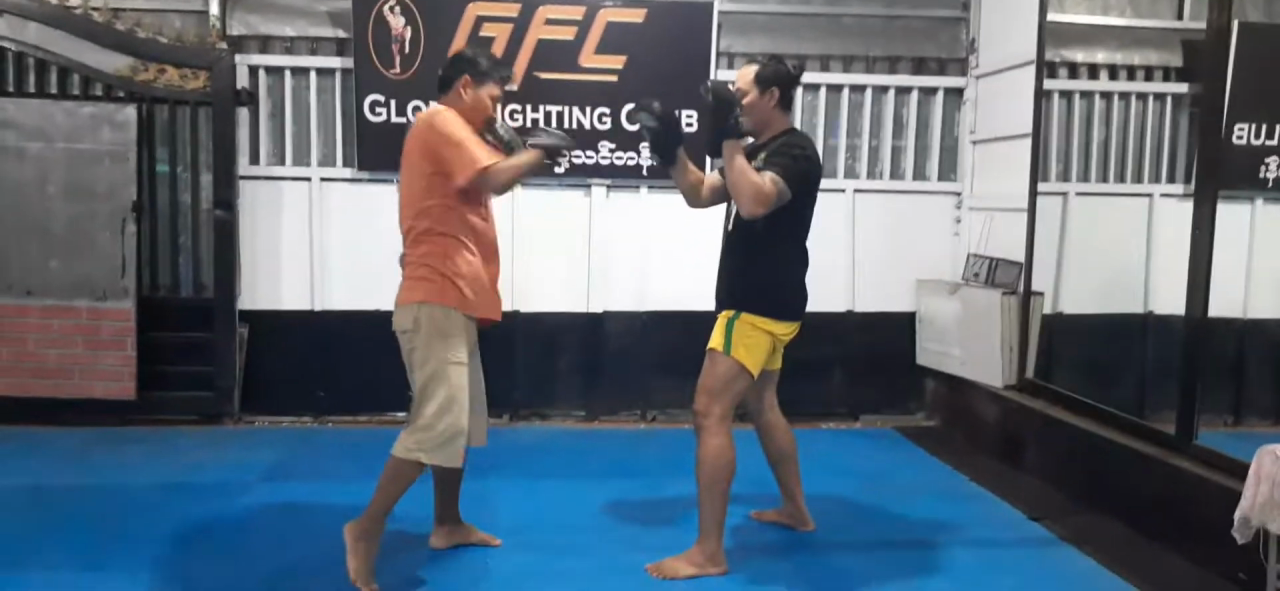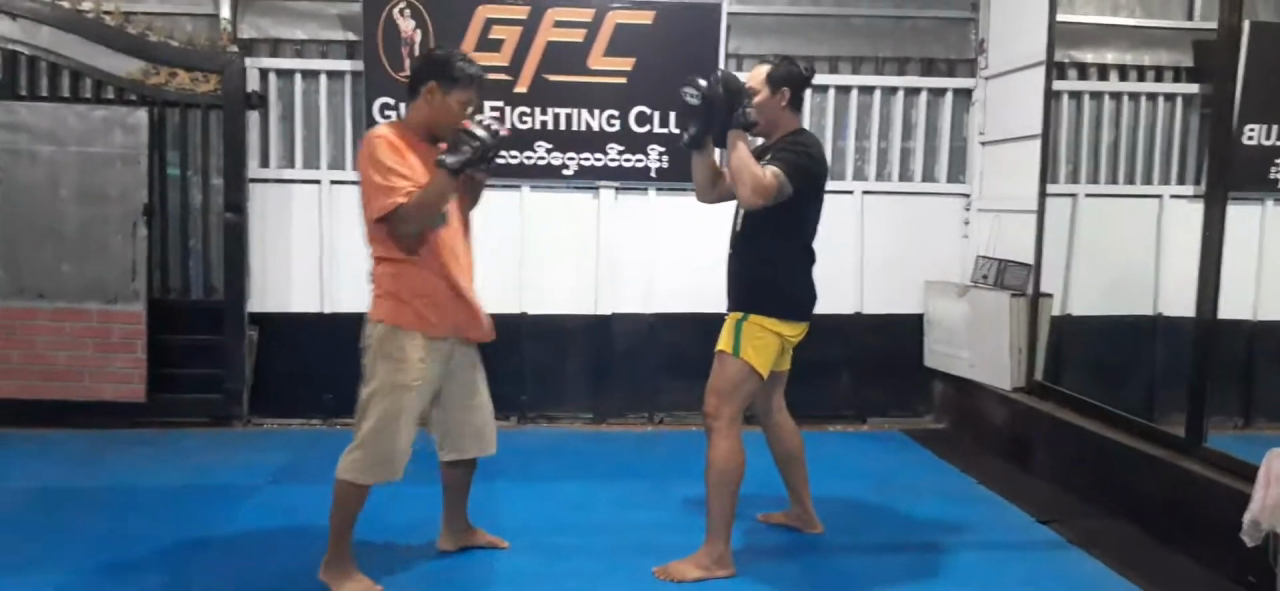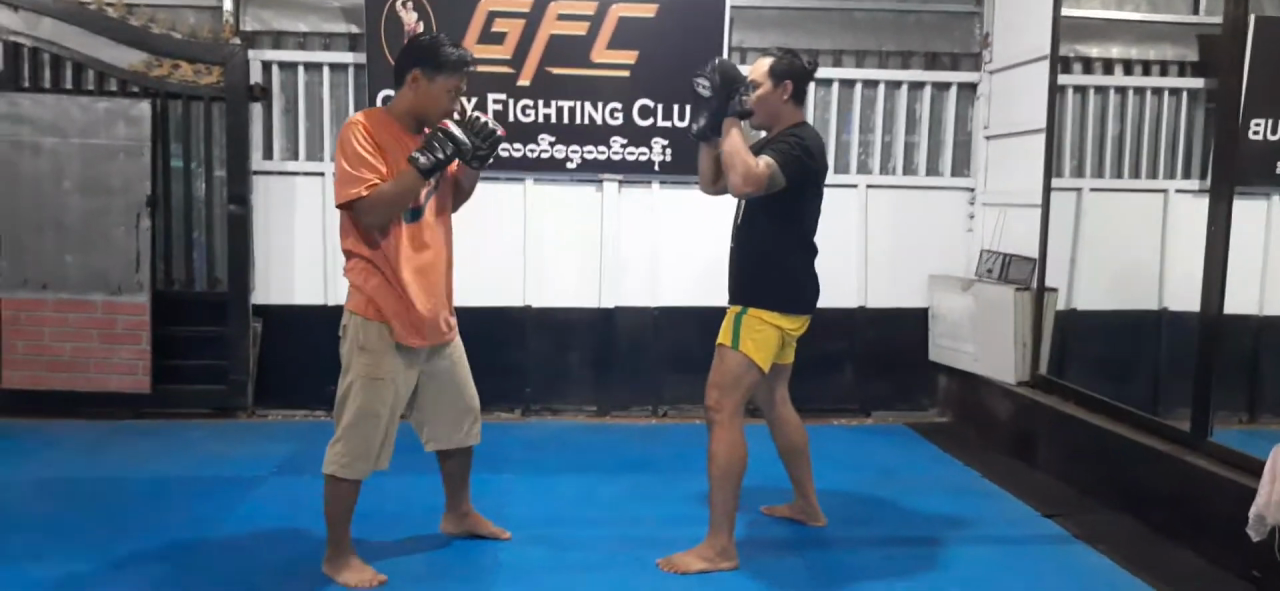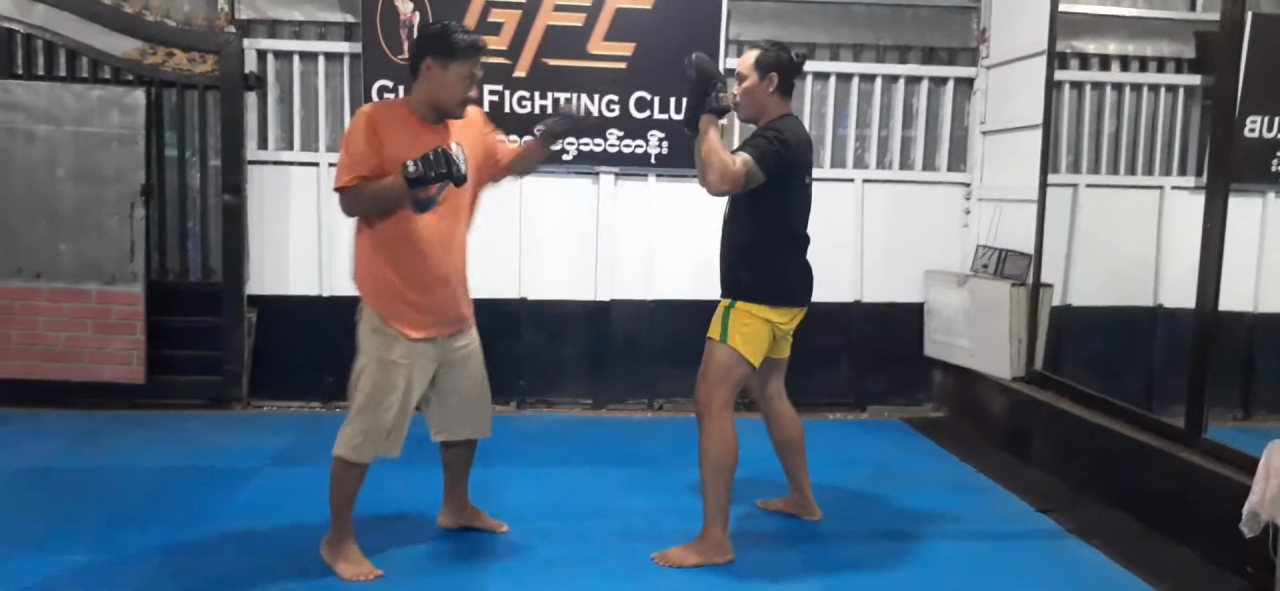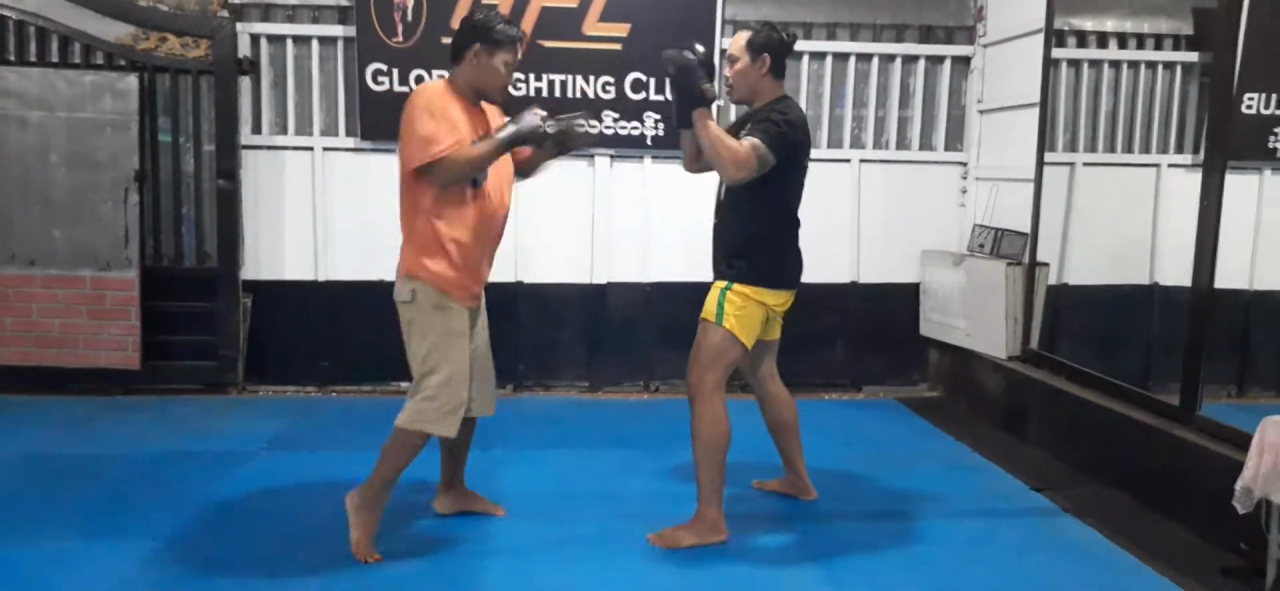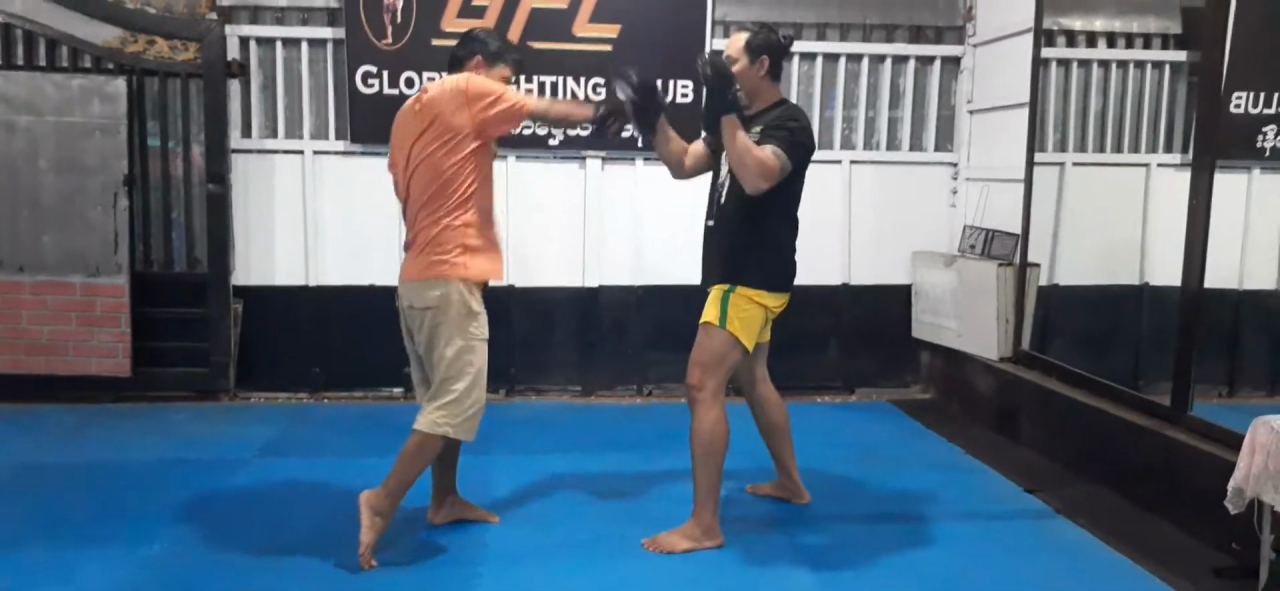
dt=0.3s
person 1, frame 1
left shoulder: (446, 130)
right shoulder: (440, 122)
left elbow: (478, 186)
right elbow: (493, 180)
left wrist: (510, 150)
right wrist: (542, 146)
left hip: (466, 303)
right hip: (437, 306)
left knee: (467, 420)
right knee: (439, 425)
left ankle: (447, 523)
right ankle: (367, 528)
person 1, frame 2
left shoulder: (437, 144)
right shoulder: (383, 144)
left elbow: (463, 205)
right elbow: (410, 225)
left wrist: (476, 162)
right wrist: (452, 163)
left hip: (451, 320)
right hip: (406, 324)
left knee: (469, 429)
right knee: (379, 441)
left ankle: (456, 527)
person 1, frame 3
left shoulder: (434, 131)
right shoulder: (363, 130)
left elbow: (450, 200)
right elbow: (371, 213)
left wrist: (472, 157)
right wrist: (426, 160)
left hip: (434, 314)
right hip: (378, 318)
left knee: (459, 416)
right knee: (358, 437)
left ankle: (459, 512)
person 1, frame 4
left shoulder: (470, 123)
right shoulder: (374, 121)
left elbow: (508, 164)
right elbow: (353, 200)
left wrist: (547, 136)
right wrist: (415, 175)
left hip: (452, 307)
right hip: (393, 308)
left knee: (467, 410)
right knee: (370, 424)
left ankle: (457, 506)
right ankle: (338, 539)
person 1, frame 5
left shoulder: (485, 113)
right shoulder: (432, 98)
left elbow: (517, 167)
right elbow: (444, 172)
left wrist: (550, 144)
right wrist: (507, 136)
left hip: (462, 279)
right hip: (431, 278)
left knee: (470, 390)
right knee: (436, 396)
left ankle: (452, 490)
right ankle: (367, 498)
person 1, frame 6
left shoulder: (410, 111)
right shoulder: (465, 92)
right elbow: (545, 110)
right wrist: (601, 111)
left hip: (422, 276)
right hip: (448, 277)
left knee: (450, 394)
right knee: (455, 400)
left ankle: (445, 499)
right ankle: (381, 500)
person 2, frame 1
left shoulder: (794, 152)
right shoulder: (758, 151)
left elbow: (753, 202)
right elbow: (700, 196)
left wrist: (727, 139)
right wrist: (671, 149)
left hip: (761, 306)
right hip: (757, 302)
left knee: (710, 413)
right knee: (761, 405)
left ankle: (708, 552)
right ankle: (795, 510)
person 2, frame 2
left shoulder: (801, 151)
right shoulder: (770, 150)
left elbow: (752, 194)
right elbow: (711, 191)
left wrist: (734, 129)
right wrist: (703, 135)
left hip: (769, 306)
right hip: (770, 303)
left knee: (720, 414)
right knee: (769, 406)
left ankle: (716, 553)
right ankle: (803, 512)
person 2, frame 3
left shoulder: (800, 144)
right shoulder: (775, 143)
left elbow: (743, 182)
right elbow: (714, 183)
left wrist: (730, 117)
right wrist: (708, 126)
left hip: (769, 300)
right hip: (777, 296)
left knee: (721, 408)
right knee: (772, 400)
left ankle: (719, 546)
right ankle: (807, 505)
person 2, frame 4
left shoulder: (781, 137)
right shoulder: (771, 135)
left elbow: (721, 181)
right elbow: (713, 178)
left wrist: (709, 112)
right wrist: (701, 121)
left hip: (760, 293)
right hip: (775, 290)
left knee: (712, 402)
right knee: (769, 393)
left ankle: (715, 540)
right ankle: (803, 499)
person 2, frame 5
left shoulder: (783, 119)
right shoulder: (751, 120)
left elbow: (734, 169)
right elbow: (699, 162)
left wrist: (698, 106)
right wrist: (691, 105)
left hip: (755, 276)
right hip: (757, 273)
left knee: (703, 383)
right knee: (762, 375)
left ankle: (709, 520)
right ankle: (798, 479)
person 2, frame 6
left shoulder: (788, 123)
right shoulder: (739, 121)
left elbow: (756, 178)
right elbow: (684, 165)
left wrist: (725, 113)
right wrist: (653, 117)
left hip: (753, 278)
right hip: (740, 274)
left knee: (703, 386)
right knee: (753, 378)
left ankle: (704, 524)
right ankle: (790, 482)
